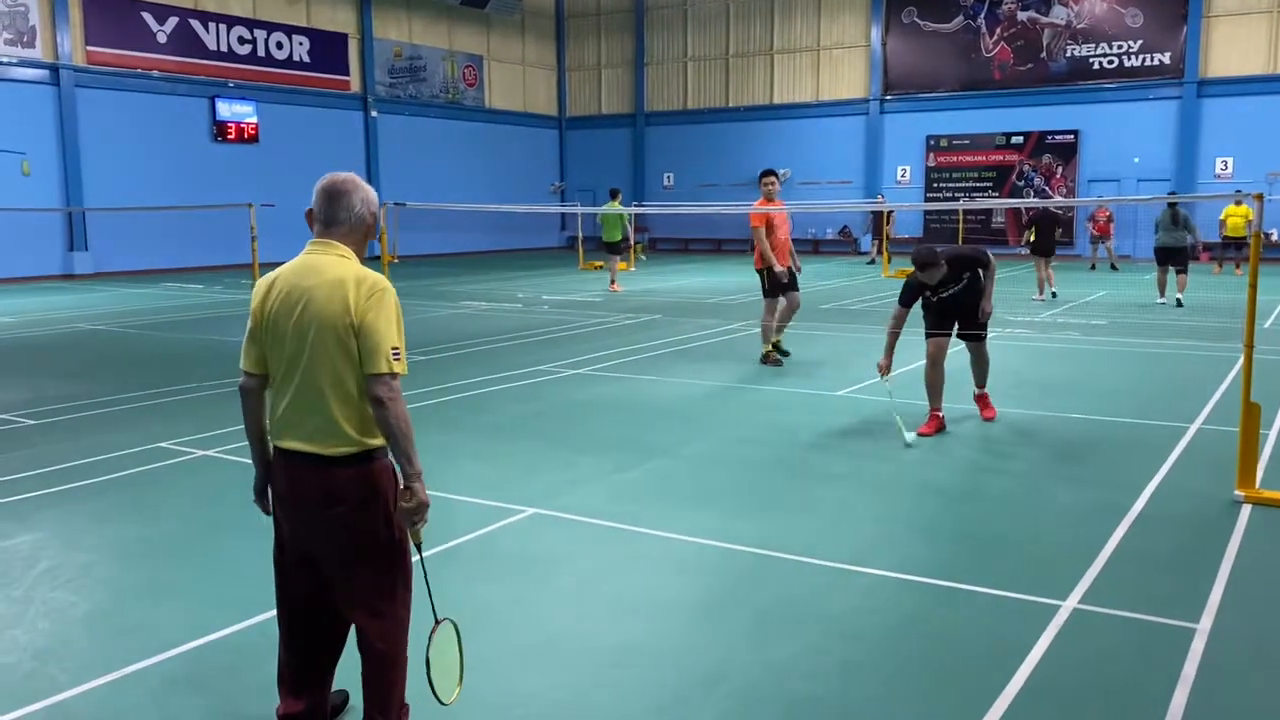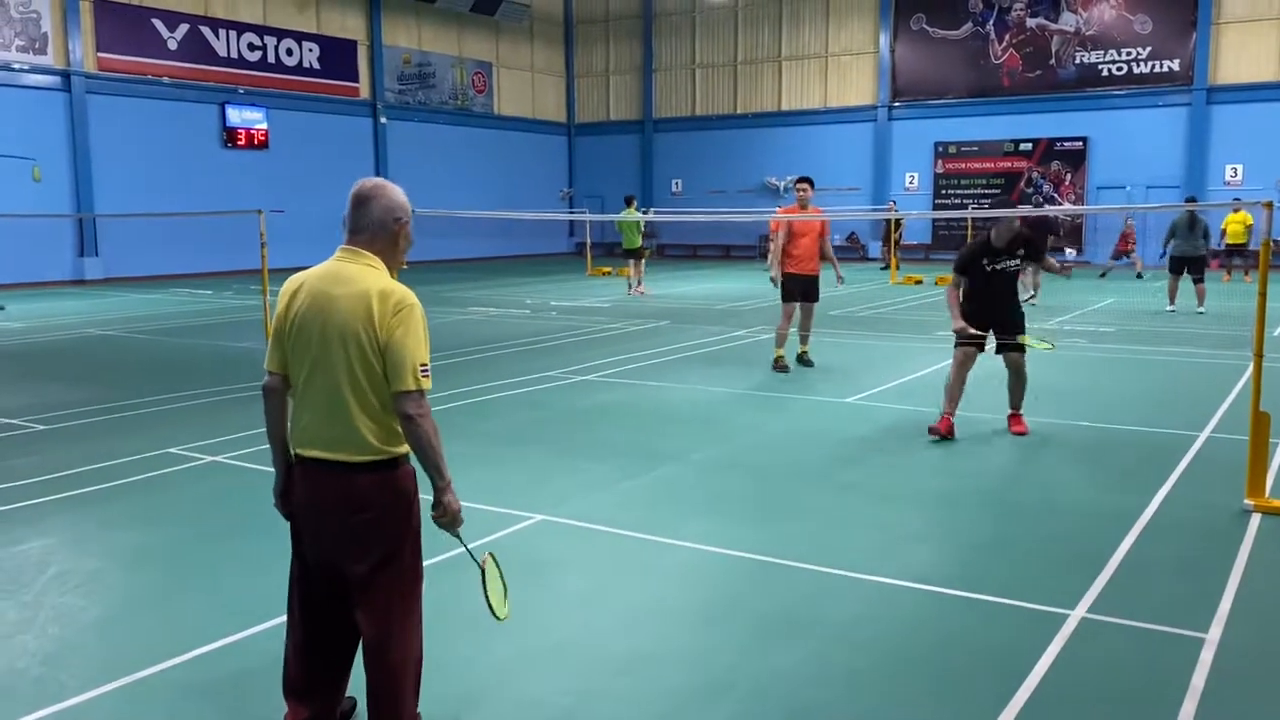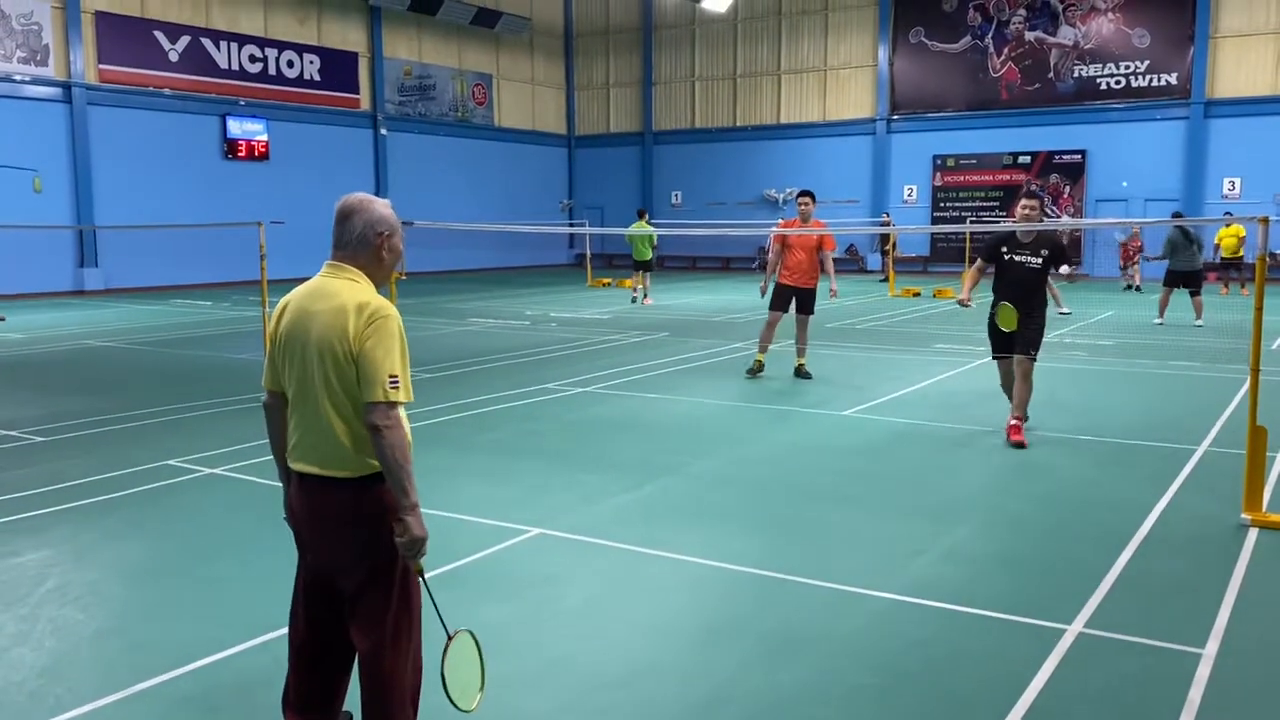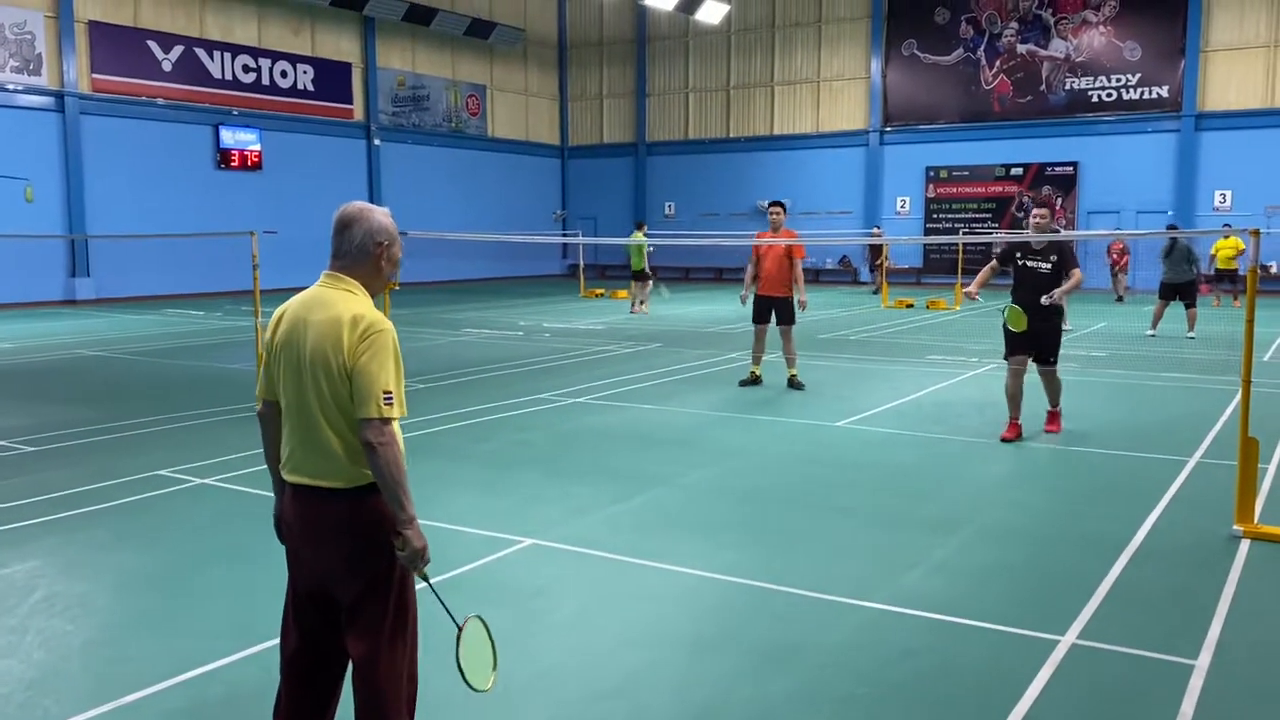
dt=0.5s
person 1, frame 1
left shoulder: (271, 285)
right shoulder: (369, 287)
left elbow: (251, 386)
right elbow: (384, 394)
left wrist: (263, 464)
right wrist: (413, 478)
left hip: (290, 470)
right hip: (354, 472)
left knee: (305, 600)
right knee: (381, 606)
person 1, frame 2
left shoulder: (296, 287)
right shoulder: (394, 299)
left elbow: (274, 388)
right elbow: (411, 409)
left wrist: (283, 469)
right wrist: (444, 488)
left hip: (310, 477)
right hip: (375, 482)
left knee: (315, 605)
right knee: (389, 615)
person 1, frame 3
left shoulder: (291, 304)
right shoulder: (372, 310)
left elbow: (274, 405)
right elbow: (382, 421)
right wrist: (410, 508)
left hip: (308, 490)
right hip: (364, 496)
left knee: (316, 619)
right knee: (385, 630)
person 1, frame 4
left shoulder: (287, 313)
right shoulder: (368, 324)
left elbow: (268, 414)
right elbow: (376, 436)
left wrist: (282, 493)
right wrist: (408, 522)
left hip: (301, 502)
right hip: (358, 507)
left knee: (308, 636)
right knee: (380, 643)
person 2, frame 1
left shoulder: (964, 257)
right shoulder: (914, 283)
left elbow: (990, 263)
right elbow: (898, 319)
left wrist: (987, 299)
right wrist: (887, 357)
left hip: (973, 304)
right hip: (938, 311)
left knee: (978, 350)
right knee: (934, 355)
left ankle: (981, 394)
right ankle: (936, 415)
person 2, frame 2
left shoulder: (1025, 240)
right shoulder: (974, 250)
left elbow: (1043, 261)
right elbow: (954, 286)
left wrist: (1059, 268)
right wrist: (956, 318)
left hip: (1008, 311)
right hip: (974, 312)
left knee: (1016, 364)
right knee: (961, 361)
left ankle: (1015, 415)
right ankle: (947, 419)
person 2, frame 3
left shoulder: (1052, 243)
right shoulder: (999, 240)
left elbow: (1067, 272)
right elbow: (978, 268)
left wrist: (1070, 274)
right wrist: (966, 291)
left hip: (1032, 317)
left knee: (1023, 367)
right knee: (1005, 369)
left ankle: (1016, 424)
right ankle: (1019, 412)
person 2, frame 4
left shoulder: (1061, 249)
right shoulder: (1016, 247)
left elbow: (1077, 277)
right elbow: (992, 267)
left wrist: (1062, 291)
right wrist: (975, 285)
left hip: (1048, 321)
left knee: (1047, 371)
right knee: (1015, 368)
left ankle: (1054, 411)
right ankle: (1014, 425)
person 3, frame 1
left shoulder: (781, 206)
right shoulder: (759, 208)
right elbow: (761, 240)
left wrist: (794, 259)
right wrist: (775, 265)
left hip: (785, 264)
right hip: (769, 266)
left knee: (794, 302)
right knee: (771, 307)
left ankle: (775, 339)
right ankle: (767, 352)
person 3, frame 2
left shoulder: (819, 215)
right shoulder: (785, 214)
left elbow: (826, 245)
right elbow: (779, 243)
left wrist: (837, 269)
right wrist: (774, 269)
left hip: (812, 272)
right hip: (790, 271)
left knee: (808, 312)
right knee: (788, 313)
left ankle: (803, 352)
right ankle: (779, 356)
person 3, frame 3
left shoulder: (822, 229)
right shoulder: (785, 226)
left elbow: (827, 258)
right elbow: (775, 254)
left wrist: (832, 281)
right wrist: (766, 280)
left hip: (808, 285)
right hip: (784, 282)
left knee: (802, 325)
right knee: (771, 321)
left ankle: (800, 365)
right ankle: (759, 361)
person 3, frame 4
left shoulder: (792, 237)
right shoulder: (759, 237)
left elbow: (798, 267)
right elbow: (752, 265)
left wrist: (801, 293)
right wrist: (746, 289)
left hip: (784, 295)
right hip: (762, 294)
left knee: (787, 335)
right knee: (759, 333)
left ankle: (792, 376)
right ankle: (755, 373)
